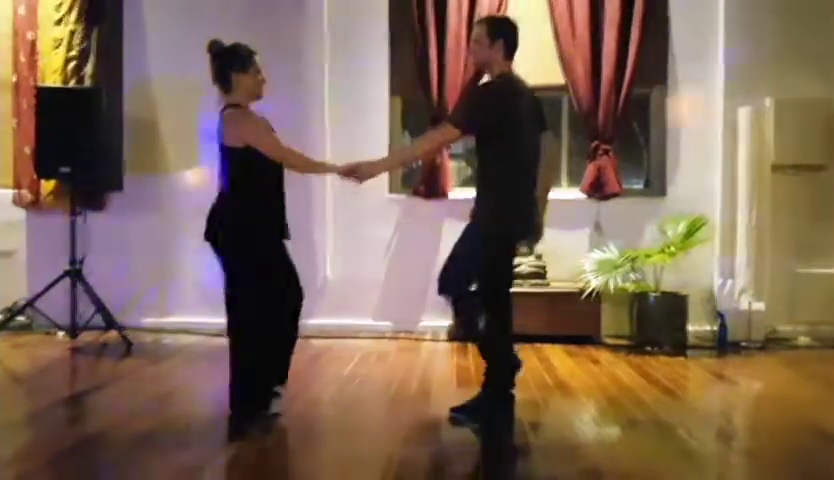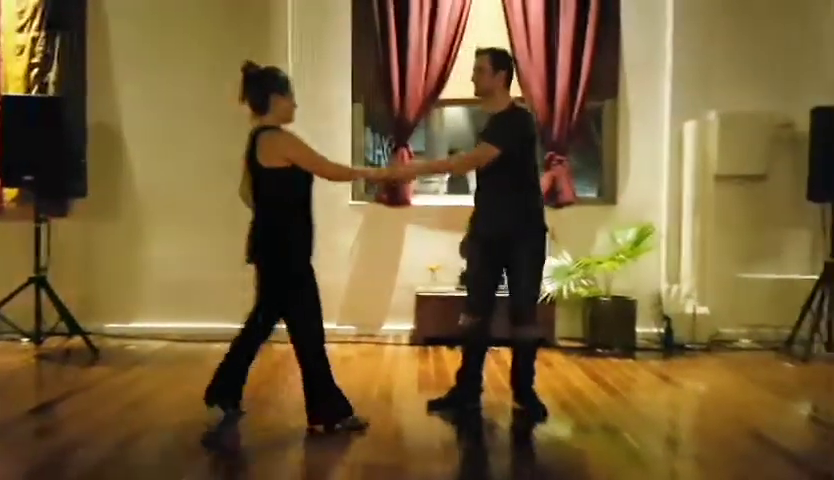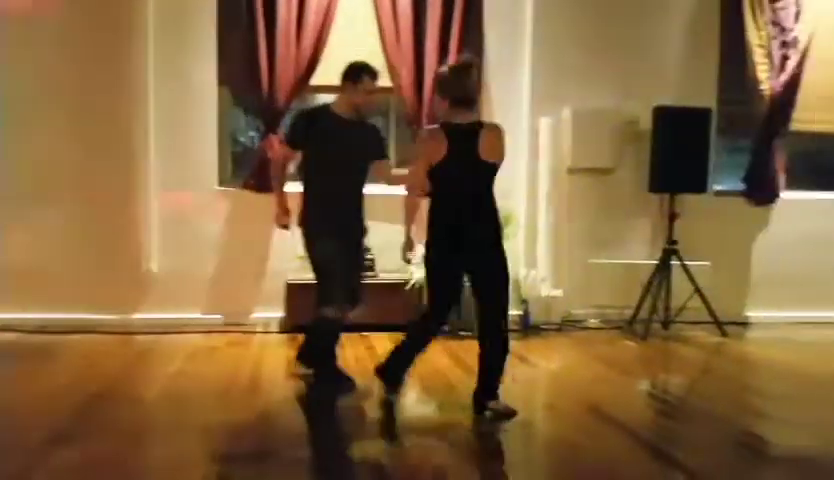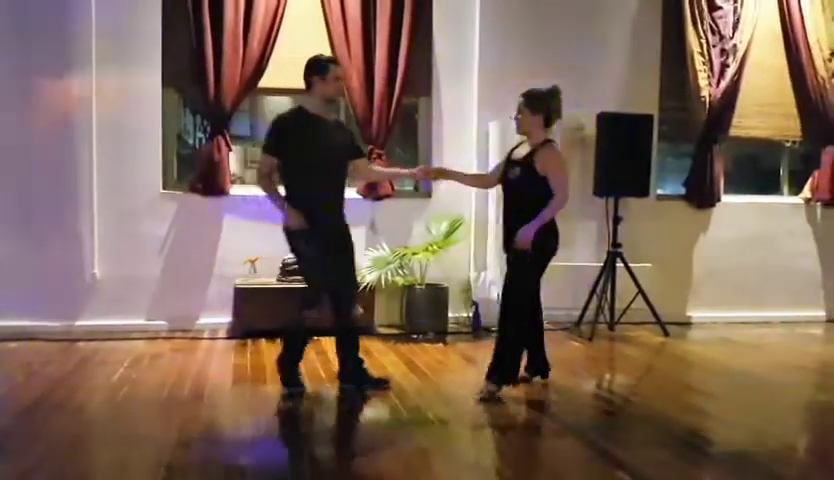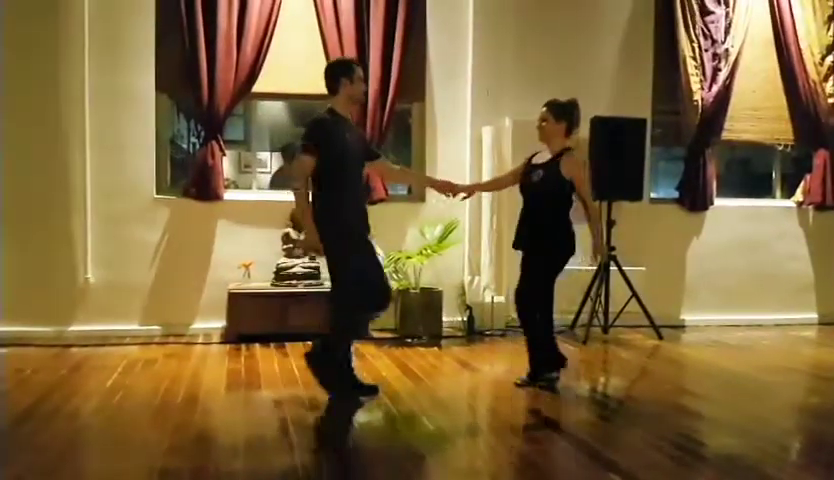
dt=1s
person 1, frame 1
left shoulder: (490, 94)
right shoulder: (524, 96)
left elbow: (437, 139)
right elbow: (545, 155)
left wrist: (377, 166)
right wrist: (536, 212)
left hip: (498, 214)
right hip: (513, 212)
left knee: (489, 299)
right knee: (491, 295)
left ankle: (495, 395)
right ankle: (500, 373)
person 1, frame 2
left shoulder: (517, 120)
right shoulder: (492, 123)
left elbow: (476, 160)
left wrist: (421, 167)
right wrist: (470, 230)
left hip: (524, 233)
right hip: (486, 232)
left knee: (525, 315)
right knee: (476, 312)
left ankle: (523, 390)
right ankle: (466, 390)
person 1, frame 3
left shoulder: (370, 133)
right shoulder: (311, 121)
left elbow: (384, 173)
right elbow: (280, 162)
right wrist: (281, 203)
left hip: (351, 225)
right hip: (320, 223)
left knee: (349, 297)
right knee: (334, 296)
left ankle: (313, 353)
right ankle: (323, 366)
person 1, frame 4
left shoulder: (341, 131)
right shoulder: (287, 124)
left elbow: (367, 171)
right elbow: (264, 174)
left wrist: (410, 173)
right wrist: (287, 209)
left hip: (336, 226)
right hip: (305, 228)
left knee: (346, 300)
right knee: (318, 298)
left ankle: (352, 371)
right ankle: (289, 364)
person 1, frame 5
left shoulder: (353, 133)
right shoulder: (322, 126)
left elbow: (389, 171)
right elbow: (299, 177)
left wrist: (434, 183)
right wrist: (309, 229)
left hip: (349, 230)
right hip: (337, 232)
left knee: (347, 301)
right knee: (376, 295)
left ankle: (339, 373)
right ankle: (323, 356)
person 2, frame 1
left shoulder: (240, 118)
right shoulder: (240, 118)
right elbow: (287, 157)
right wrist: (336, 168)
left hip: (251, 227)
right hip: (241, 229)
left knee: (285, 296)
right knee: (249, 310)
left ankle: (260, 386)
right ankle: (247, 403)
person 2, frame 2
left shoulder: (258, 140)
right shoulder: (279, 140)
left elbow: (247, 191)
right elbow: (332, 171)
right wrist: (380, 172)
left hip: (272, 243)
right hip: (284, 247)
left knee: (263, 320)
right knee: (307, 327)
left ankle: (223, 395)
right ankle: (330, 413)
person 2, frame 3
left shoulder: (430, 138)
right shoulder: (493, 135)
left elbow: (415, 191)
left wrist: (408, 234)
left hip: (444, 239)
right hip: (484, 240)
left knee: (437, 310)
right knee: (493, 318)
left ankle: (392, 374)
right ankle: (487, 397)
person 2, frame 4
left shoulder: (548, 153)
right shoulder: (517, 151)
left elbow: (560, 197)
right elbow: (489, 180)
left wrist: (532, 227)
right wrist: (449, 174)
left hip: (537, 240)
right hip: (517, 239)
left knee: (512, 302)
right knee: (526, 301)
left ankle: (499, 376)
right ankle: (537, 365)
person 2, frame 5
left shoulder: (570, 160)
right shoulder: (534, 159)
left elbow: (587, 201)
right elbow: (503, 182)
left wrist: (597, 238)
right wrist: (476, 187)
left hip: (556, 242)
right hip: (533, 241)
left knee: (528, 299)
right knee: (536, 303)
left ankle: (550, 362)
right ankle: (542, 368)
